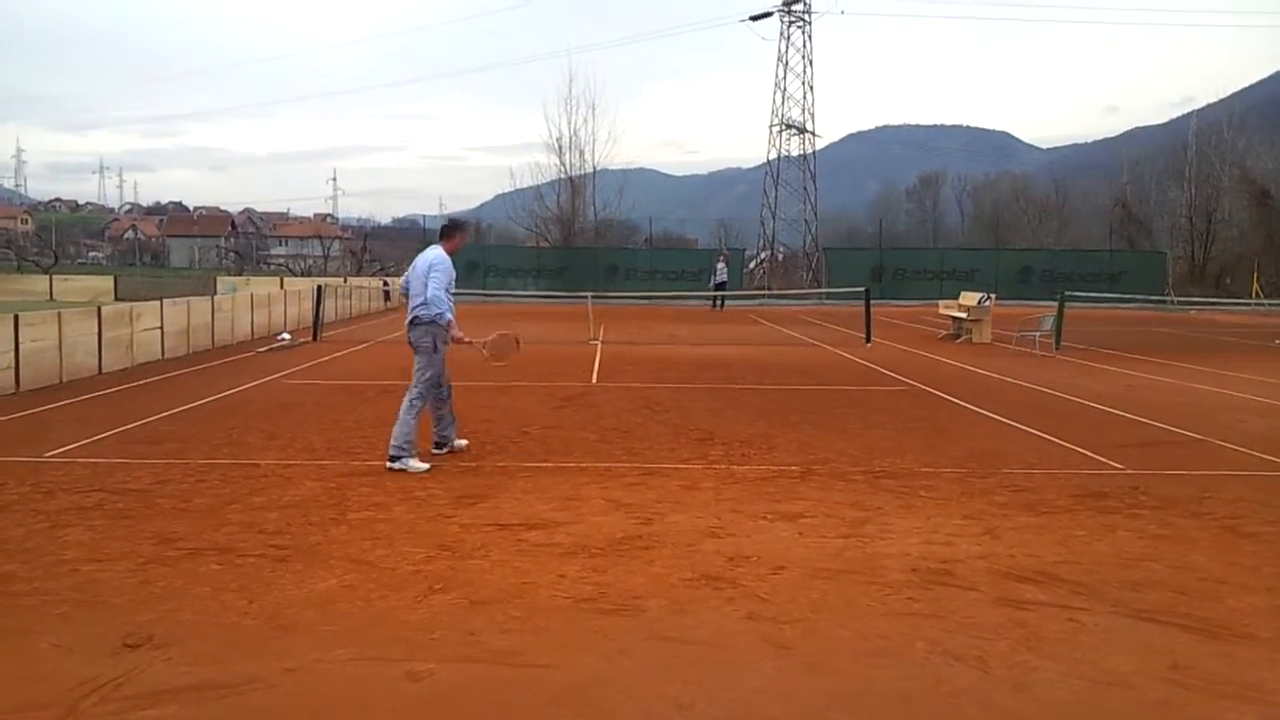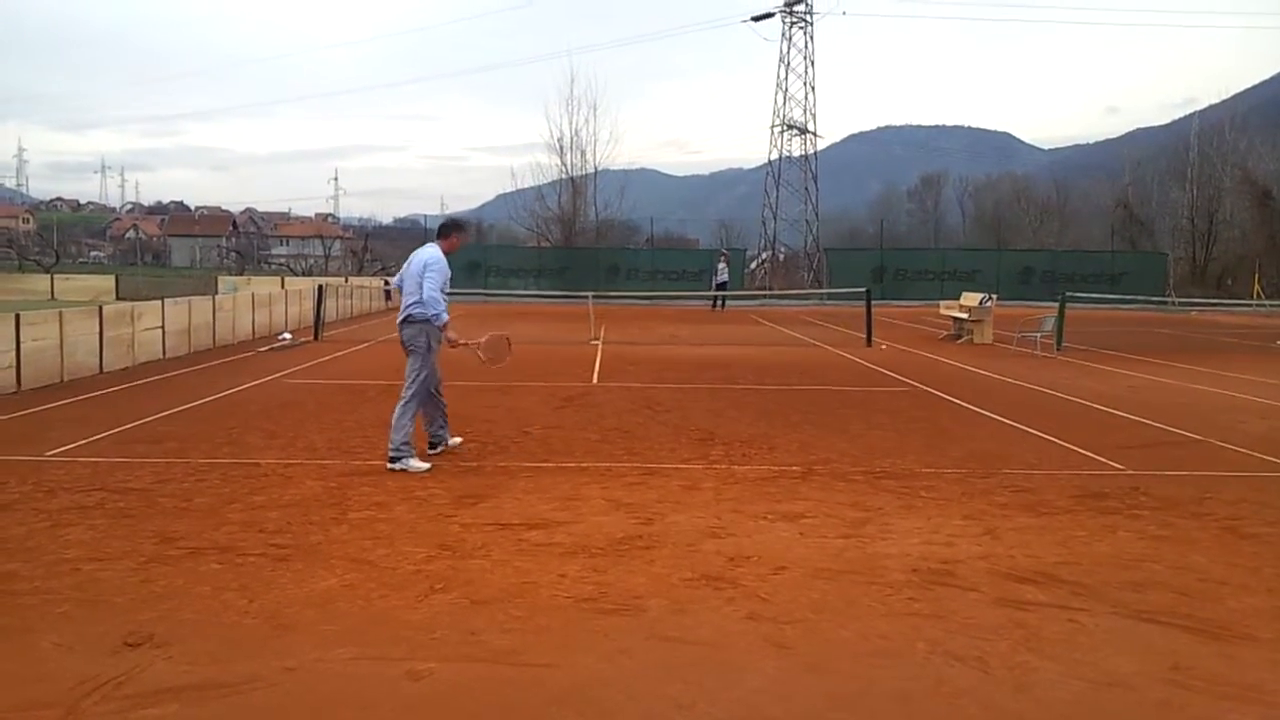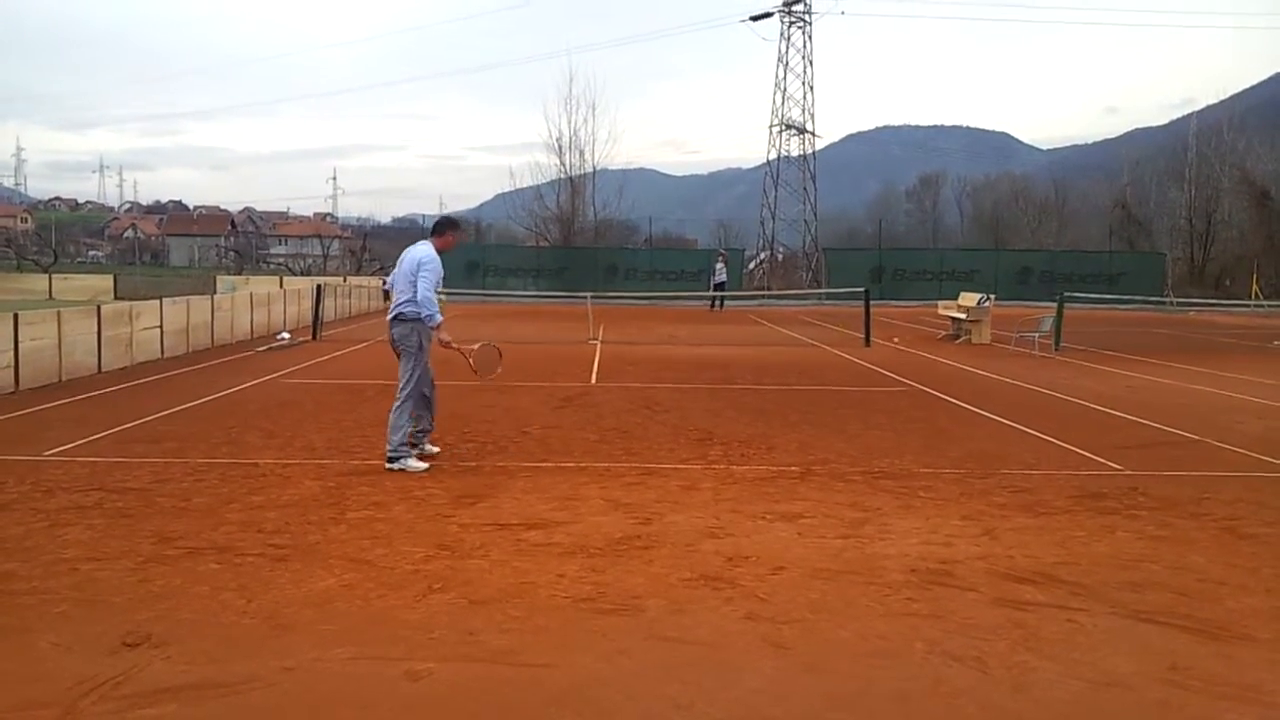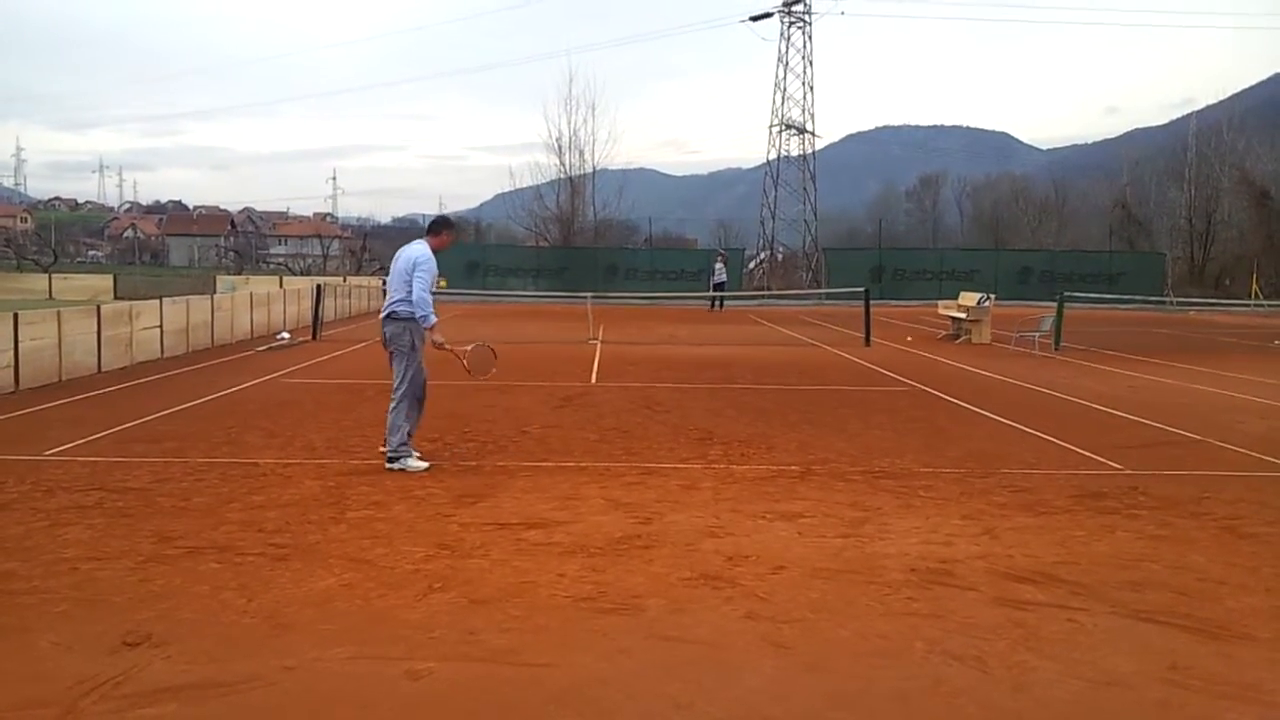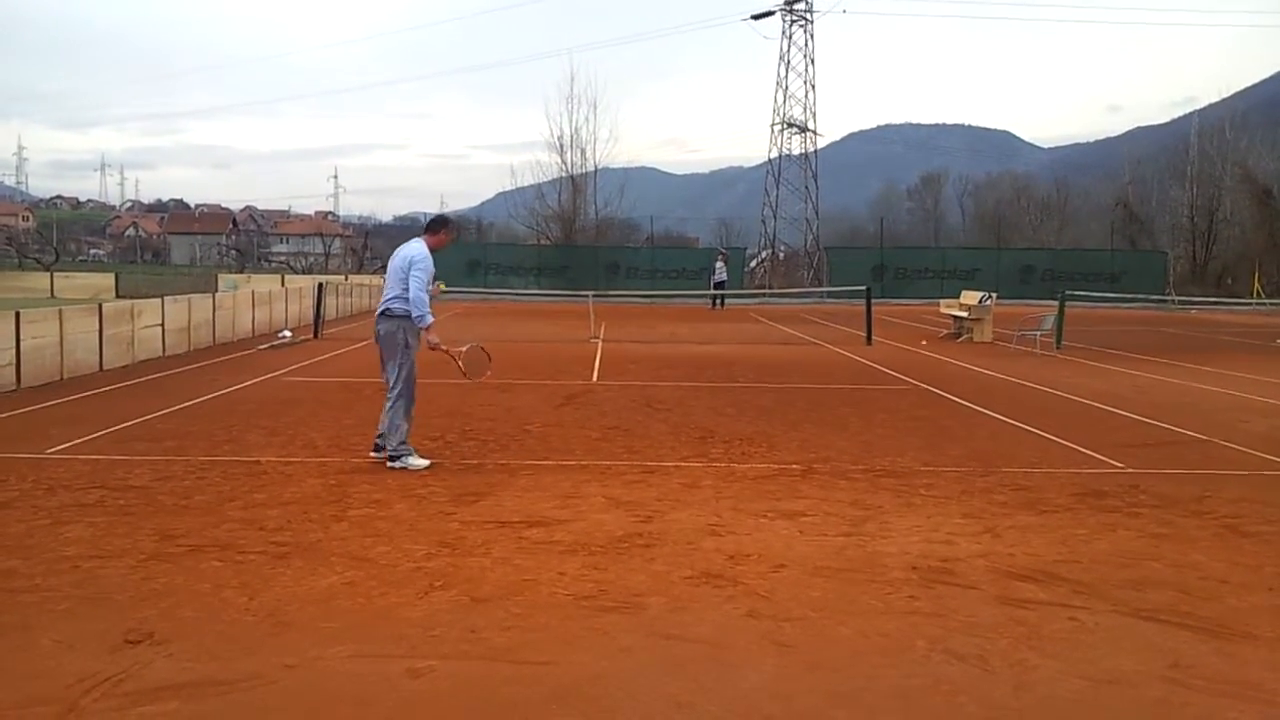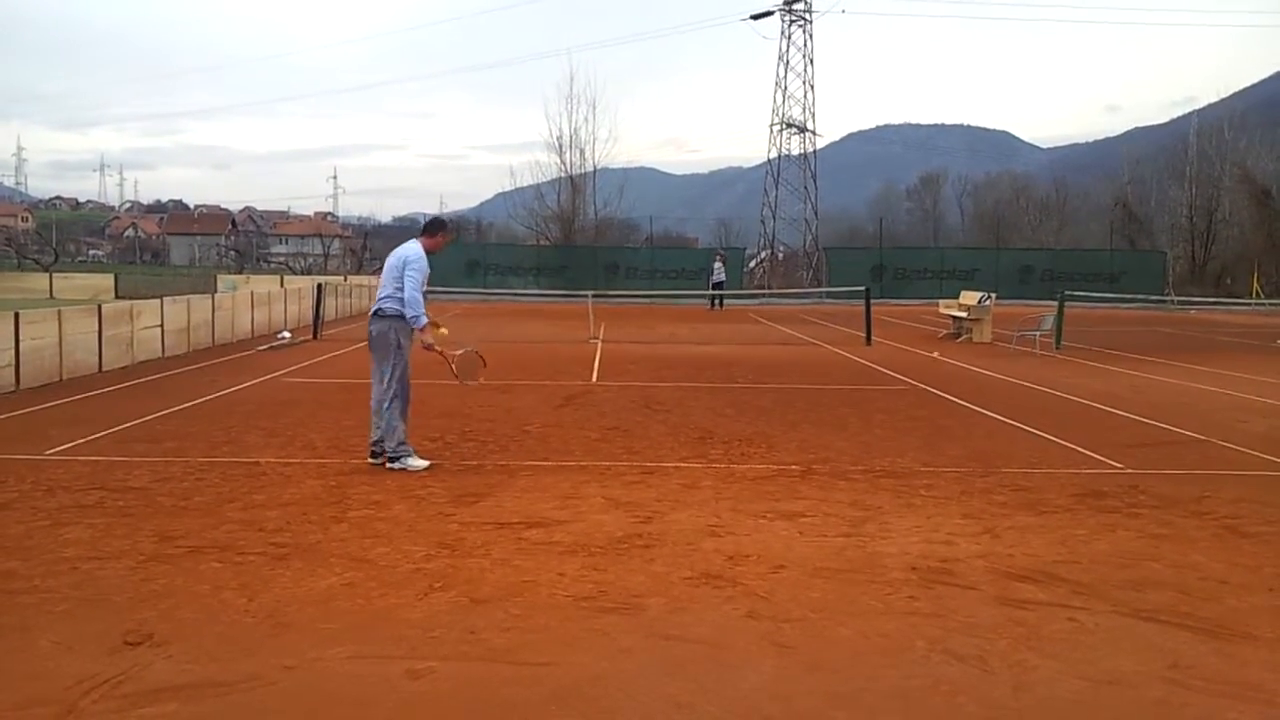
dt=0.1s
person 1, frame 1
left shoulder: (424, 256)
right shoulder: (441, 260)
left elbow: (404, 287)
right elbow: (435, 297)
right wrist: (452, 326)
left hip: (418, 327)
right hip: (430, 329)
left knee: (441, 388)
right knee: (420, 392)
left ankle: (445, 439)
right ankle: (399, 453)
person 1, frame 2
left shoulder: (419, 254)
right shoulder: (437, 259)
left elbow: (397, 283)
right elbow: (431, 297)
right wrist: (447, 328)
left hip: (410, 325)
right hip: (422, 328)
left knee: (431, 386)
right knee: (414, 392)
left ankle: (438, 438)
right ankle: (399, 455)
person 1, frame 3
left shoulder: (411, 251)
right shoulder: (430, 257)
left elbow: (393, 282)
right elbow: (425, 297)
right wrist: (440, 329)
left hip: (400, 324)
right hip: (413, 326)
left knee: (424, 386)
right knee: (409, 392)
left ankle: (418, 440)
right ankle: (397, 455)
person 1, frame 4
left shoulder: (406, 250)
right shoulder: (425, 257)
left elbow: (392, 284)
right elbow: (420, 297)
right wrist: (434, 329)
left hip: (393, 323)
right hip: (406, 326)
left knee: (415, 387)
right knee: (405, 391)
left ankle: (398, 443)
right ankle: (398, 455)
person 1, frame 5
left shoulder: (405, 248)
right shoulder: (422, 255)
right elbow: (417, 296)
left wrist: (427, 291)
right wrist: (429, 329)
left hip: (387, 321)
right hip: (400, 324)
left knee: (401, 387)
right knee: (400, 390)
left ankle: (384, 443)
right ankle: (398, 453)
person 1, frame 6
left shoulder: (405, 250)
right shoulder: (417, 255)
right elbow: (411, 296)
left wrist: (423, 321)
right wrist: (423, 330)
left hip: (382, 322)
right hip: (392, 325)
left knee: (385, 390)
right knee: (395, 391)
left ankle: (380, 448)
right ankle: (398, 454)
